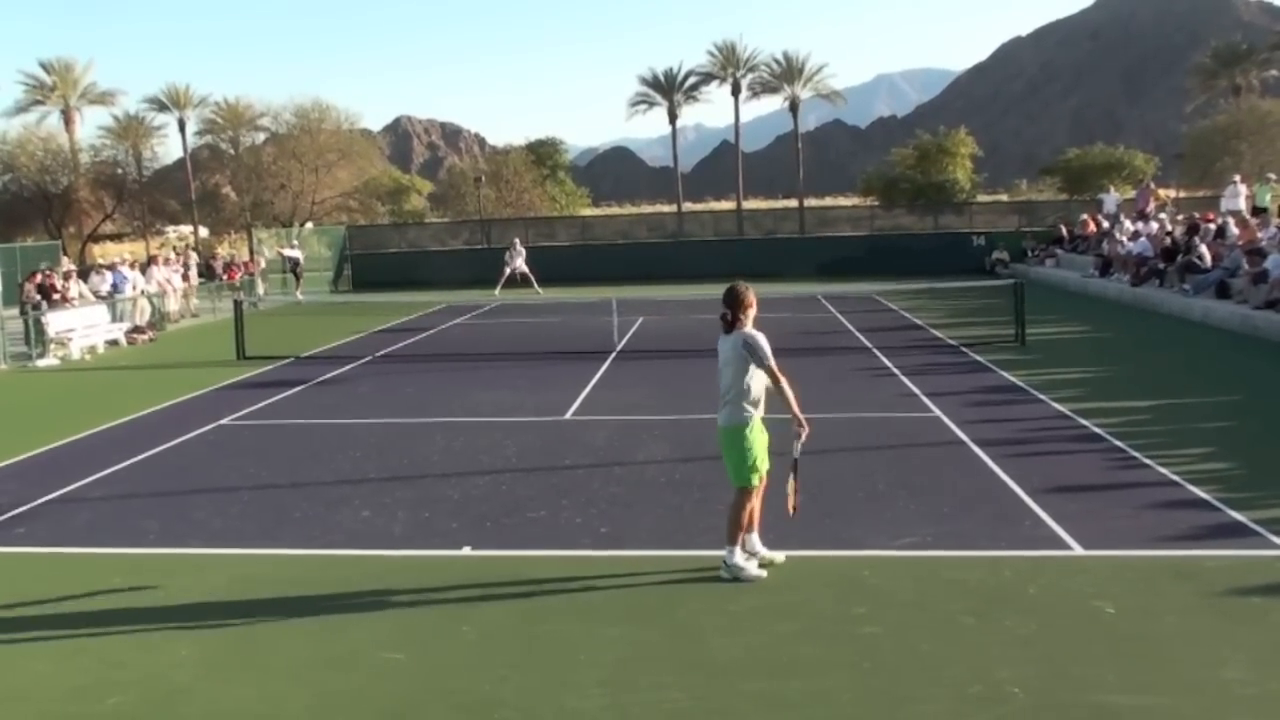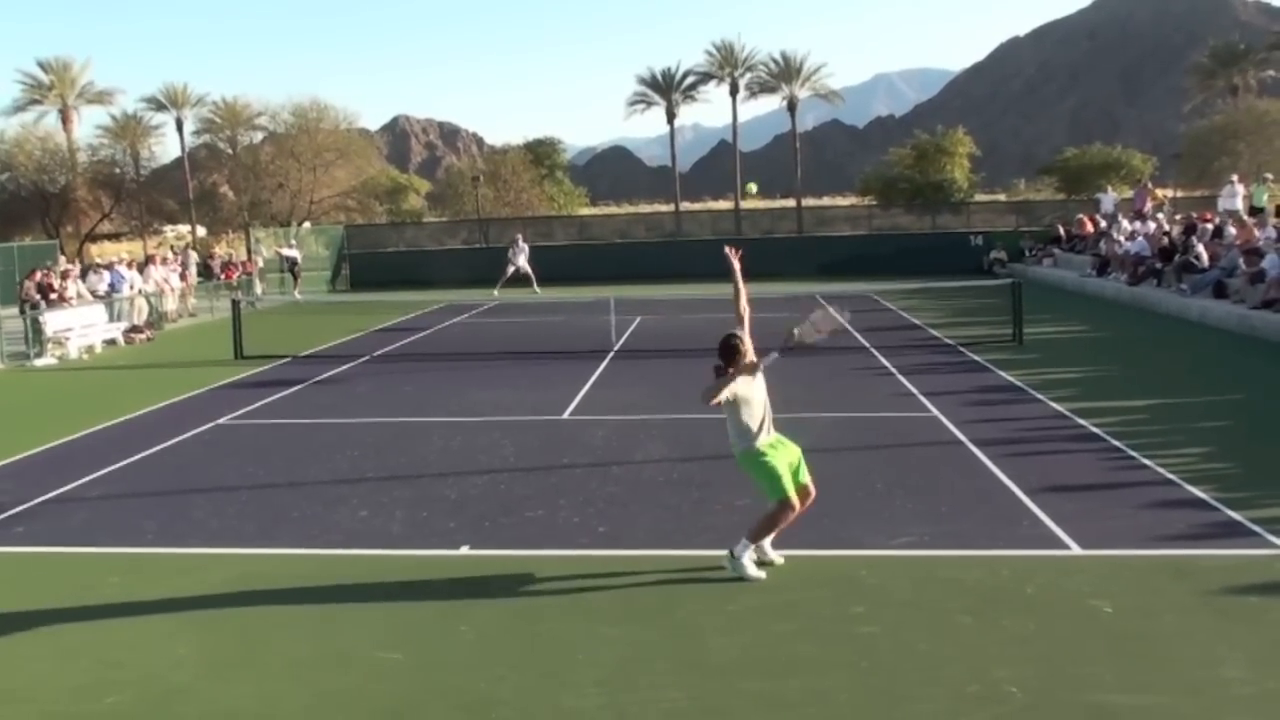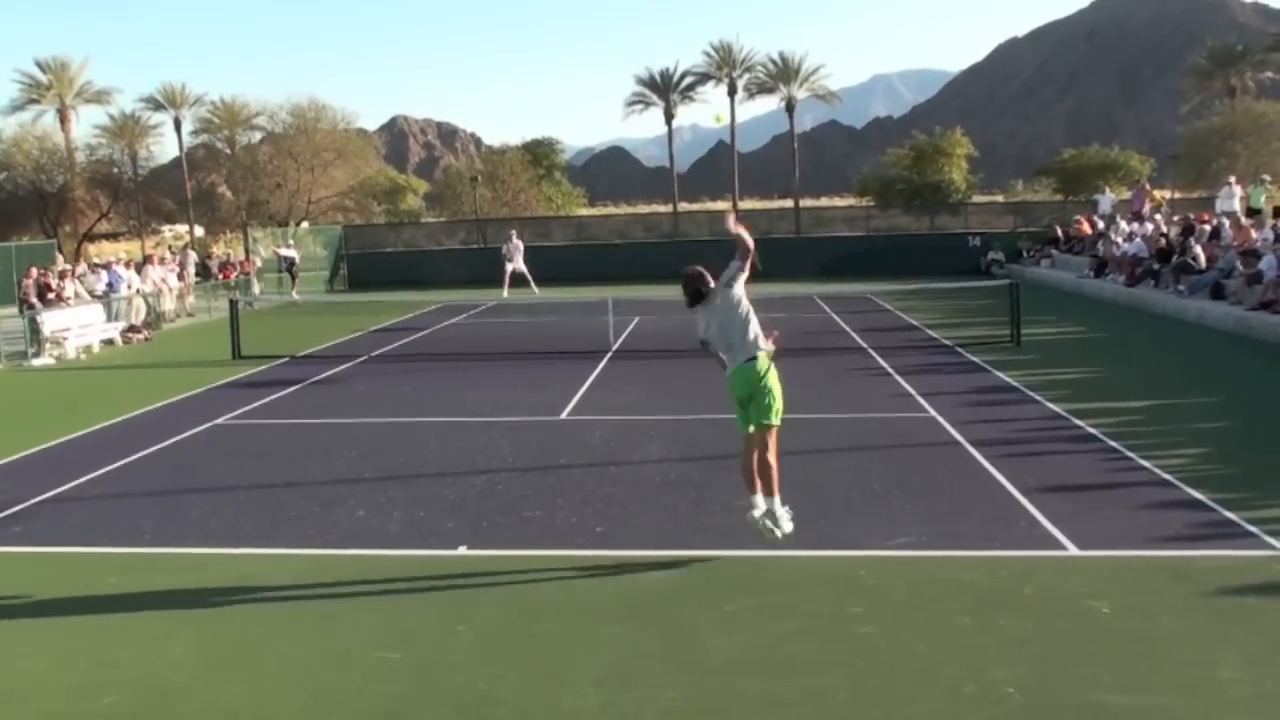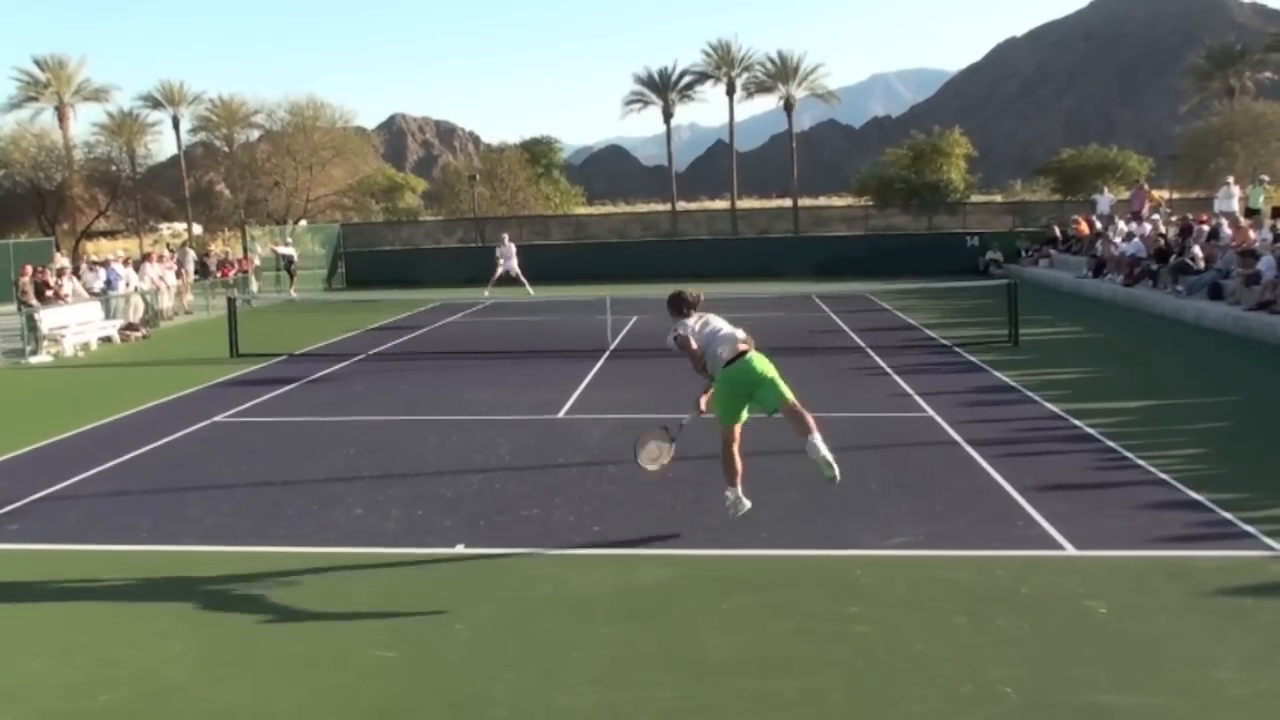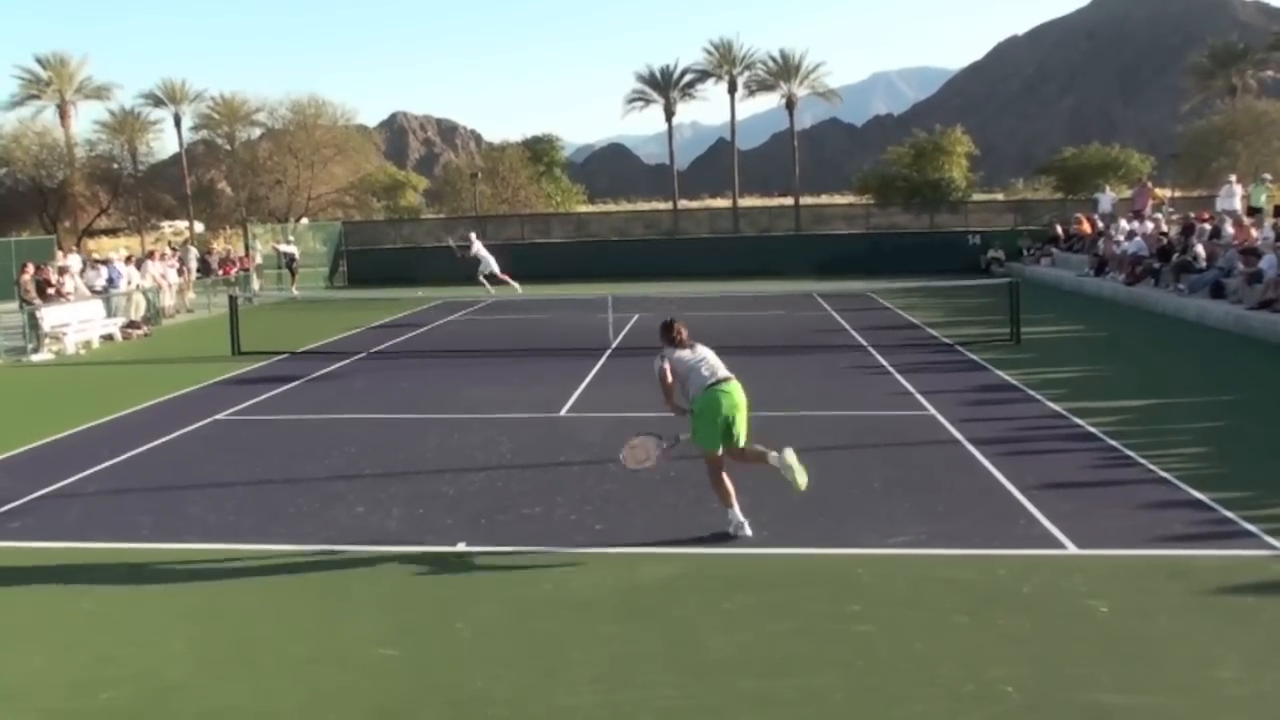
dt=0.3s
person 1, frame 1
left shoulder: (730, 336)
right shoulder: (753, 339)
right elbow: (778, 379)
right wrist: (797, 416)
left hip: (745, 420)
right hip: (740, 424)
left knee: (756, 486)
right knee: (745, 491)
left ankle: (752, 547)
right ankle: (732, 560)
person 1, frame 2
left shoulder: (748, 366)
right shoulder: (730, 381)
left elbow: (741, 308)
right elbow: (709, 398)
left wrist: (736, 271)
right wrist: (734, 377)
left hip: (772, 441)
right hip: (755, 451)
left knee: (806, 494)
right knee: (789, 505)
left ankle: (760, 545)
right ankle: (740, 553)
person 1, frame 3
left shoulder: (703, 323)
right shoulder: (729, 287)
right elbow: (747, 249)
right wrist: (737, 229)
left hip: (737, 378)
right hip: (759, 369)
left knee: (750, 443)
right knee: (767, 442)
left ankle: (758, 504)
right ankle: (775, 507)
person 1, frame 4
left shoulder: (676, 333)
right shoulder: (710, 319)
left elbow: (693, 352)
left wrist: (706, 378)
right wrist: (707, 392)
left hip: (728, 378)
right hip: (752, 363)
left knee: (729, 440)
right knee: (792, 408)
left ankle: (736, 496)
right ankle: (815, 443)
person 1, frame 5
left shoulder: (663, 357)
right shoulder: (701, 350)
left elbow: (667, 382)
left wrist: (674, 406)
left hip: (707, 401)
right hip: (735, 394)
left knee: (714, 465)
right knee: (736, 452)
left ankle: (738, 521)
right ankle: (779, 458)
